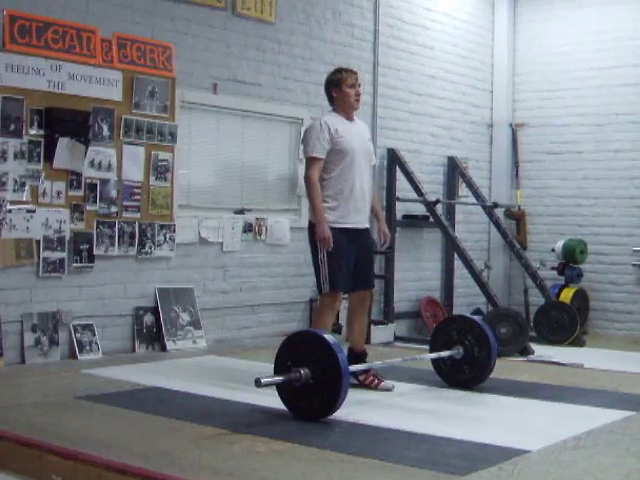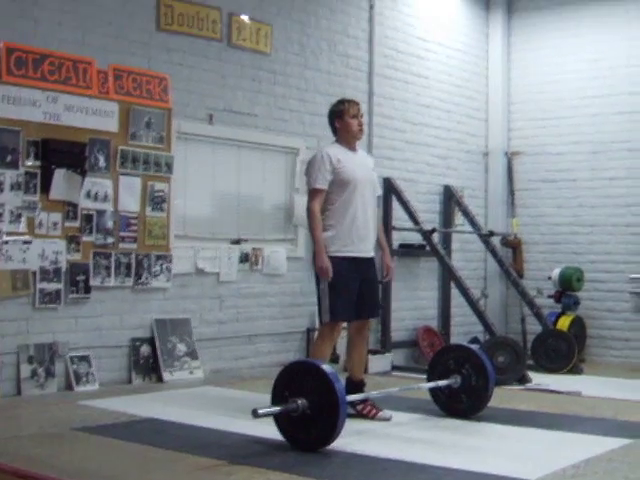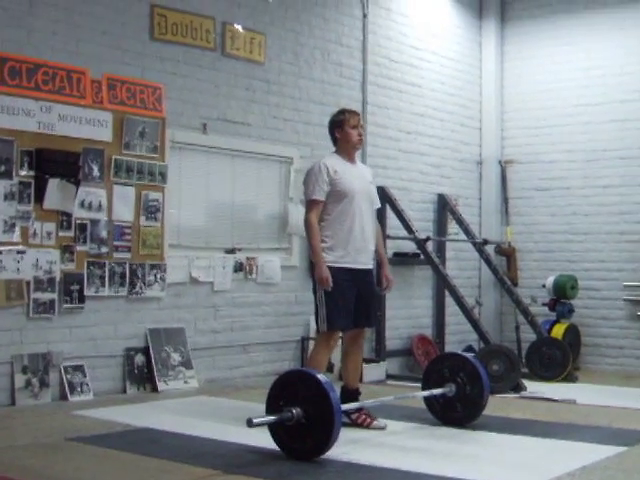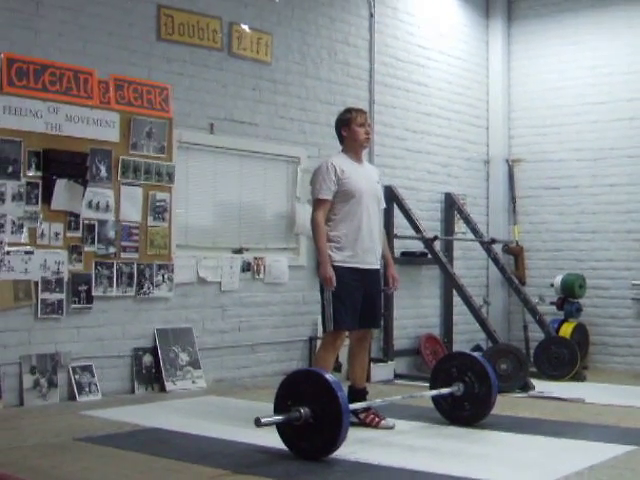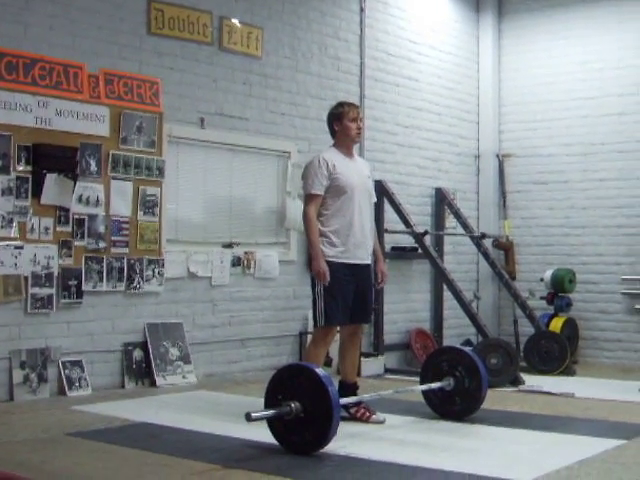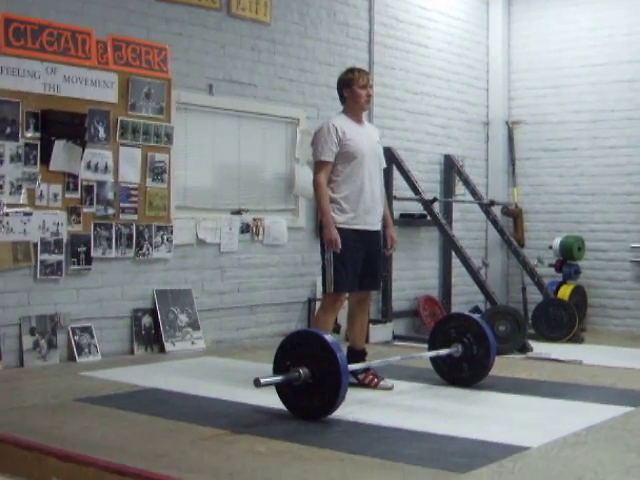
dt=0.3s
person 1, frame 1
left shoulder: (363, 129)
right shoulder: (324, 125)
right elbow: (312, 175)
left wrist: (380, 219)
right wrist: (320, 221)
left hip: (360, 227)
right hip: (334, 227)
left knee: (362, 295)
right knee: (332, 296)
left ankle: (357, 365)
person 1, frame 2
left shoulder: (367, 160)
right shoulder: (327, 156)
right elbow: (314, 207)
left wrist: (385, 251)
right wrist: (320, 252)
left hip: (364, 256)
right hip: (338, 256)
left knee: (362, 324)
right knee: (332, 325)
left ankle: (355, 394)
person 1, frame 3
left shoulder: (366, 172)
right shoulder: (325, 167)
right elbow: (311, 218)
left wrist: (384, 264)
right wrist: (319, 263)
left hip: (363, 267)
right hip: (335, 267)
left knee: (356, 334)
right knee: (329, 334)
left ankle: (350, 403)
person 1, frame 4
left shoulder: (372, 172)
right shoulder: (332, 167)
right elbow: (318, 217)
left wrist: (389, 263)
right wrist: (324, 262)
left hip: (370, 266)
right hip: (342, 266)
left knee: (363, 334)
right knee: (335, 335)
left ankle: (357, 403)
person 1, frame 5
left shoulder: (363, 166)
right shoulder: (324, 161)
right elbow: (310, 211)
left wrist: (379, 257)
right wrist: (317, 257)
left hip: (361, 262)
right hip: (334, 261)
left knee: (354, 329)
right knee: (326, 329)
left ankle: (348, 397)
person 1, frame 6
left shoulder: (373, 132)
right shoulder: (333, 128)
right elbow: (320, 178)
left wrist: (388, 224)
right wrist: (328, 224)
left hip: (371, 228)
right hip: (343, 228)
left knee: (363, 296)
right knee: (335, 296)
left ankle: (356, 364)
